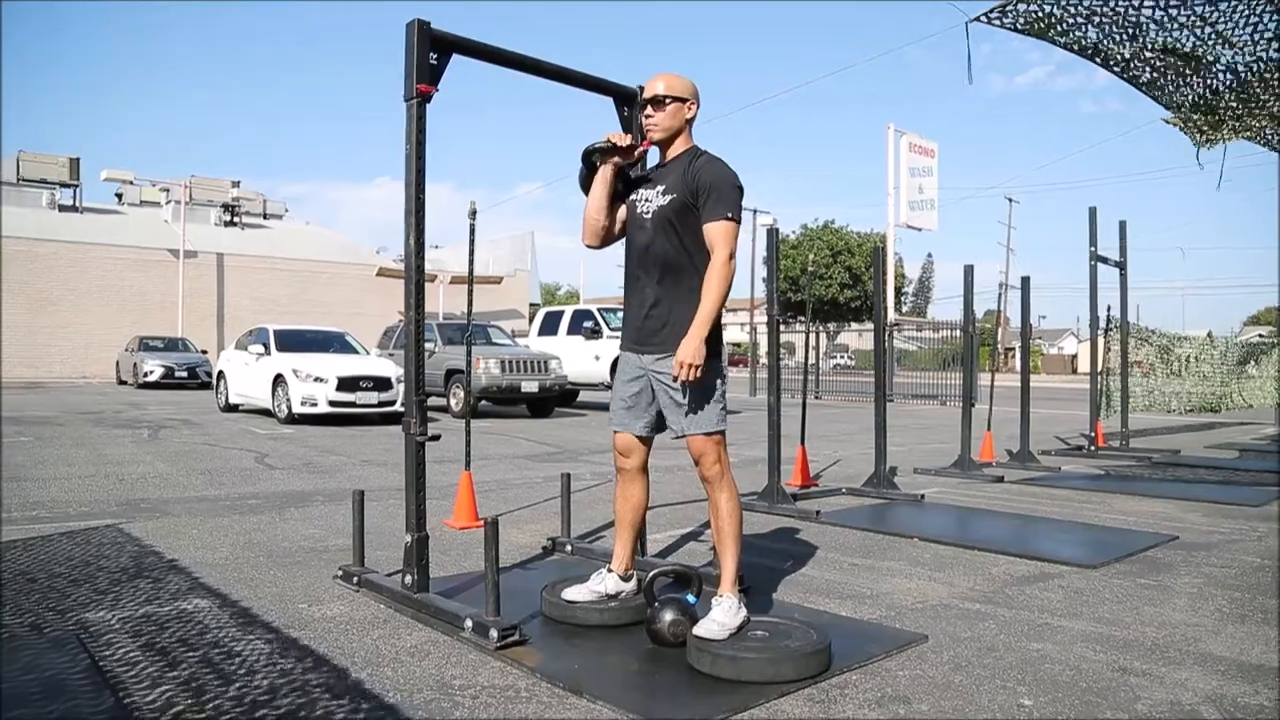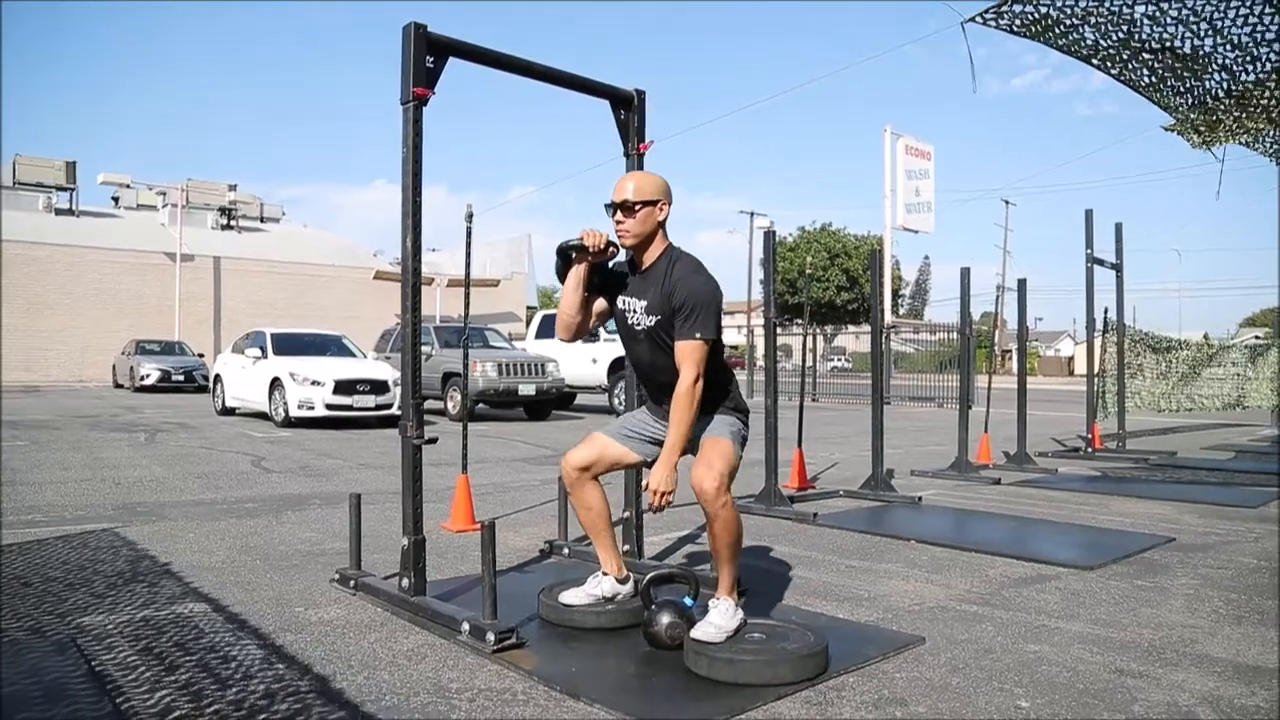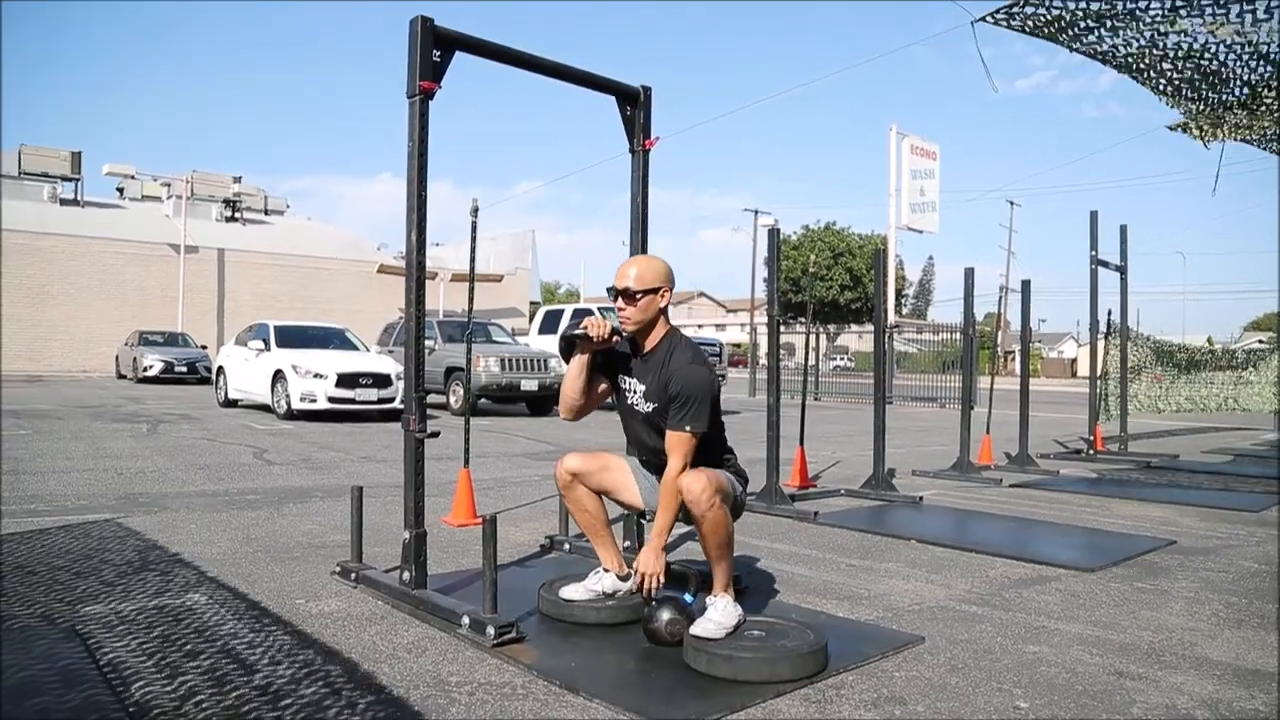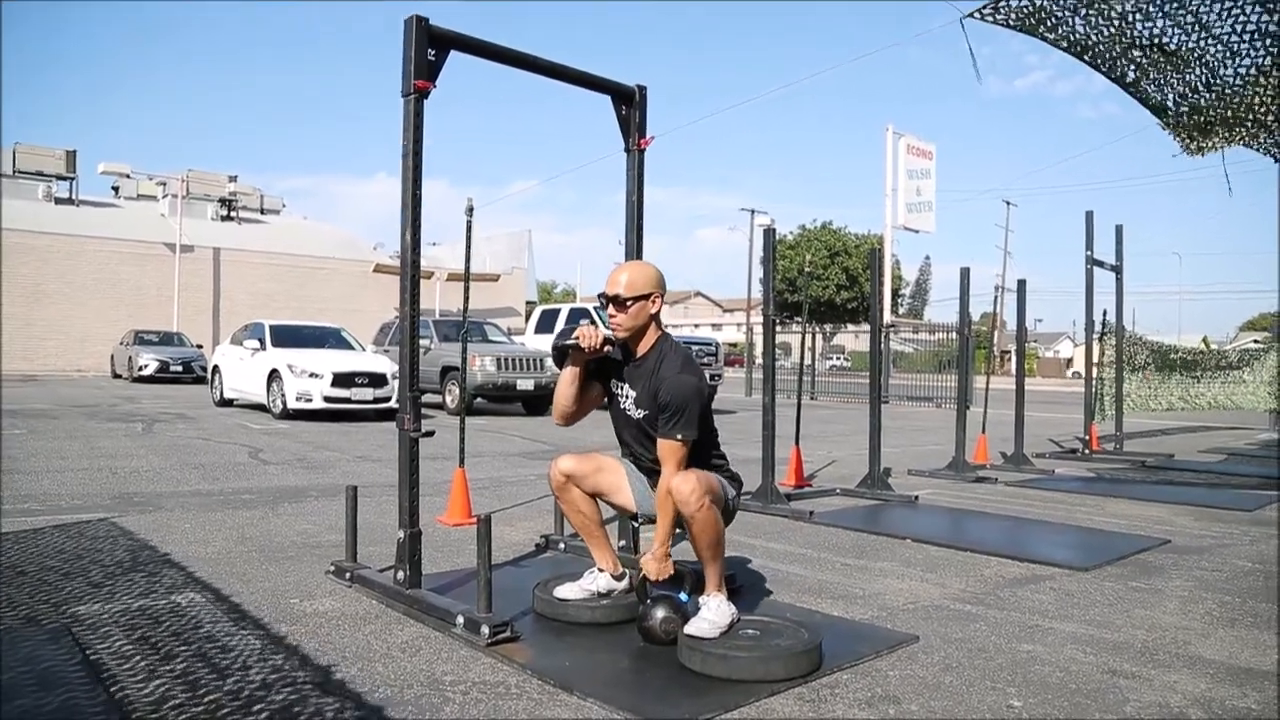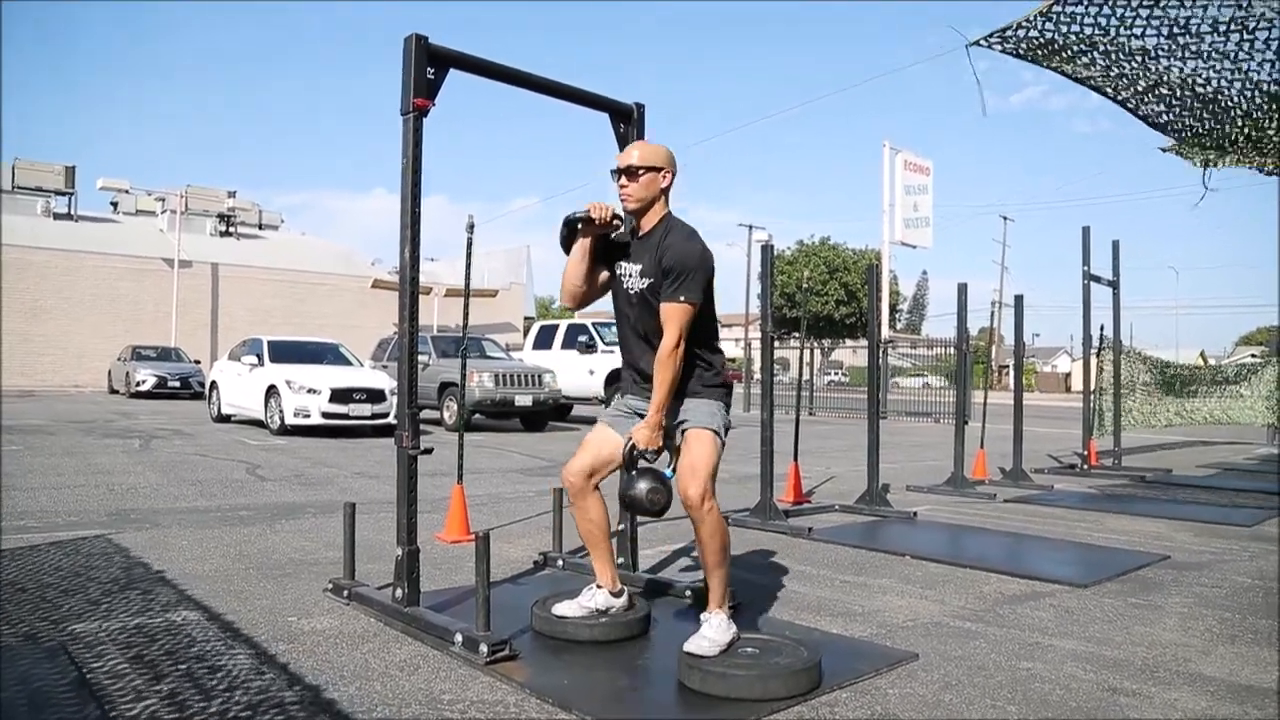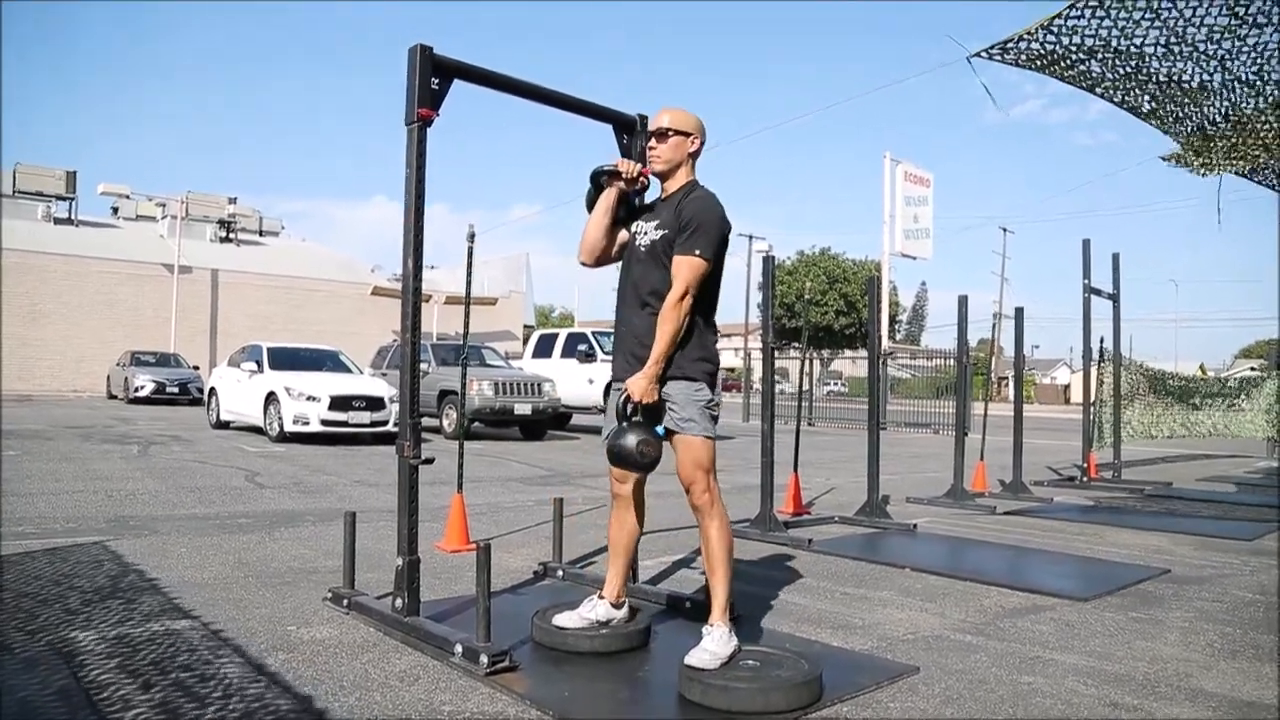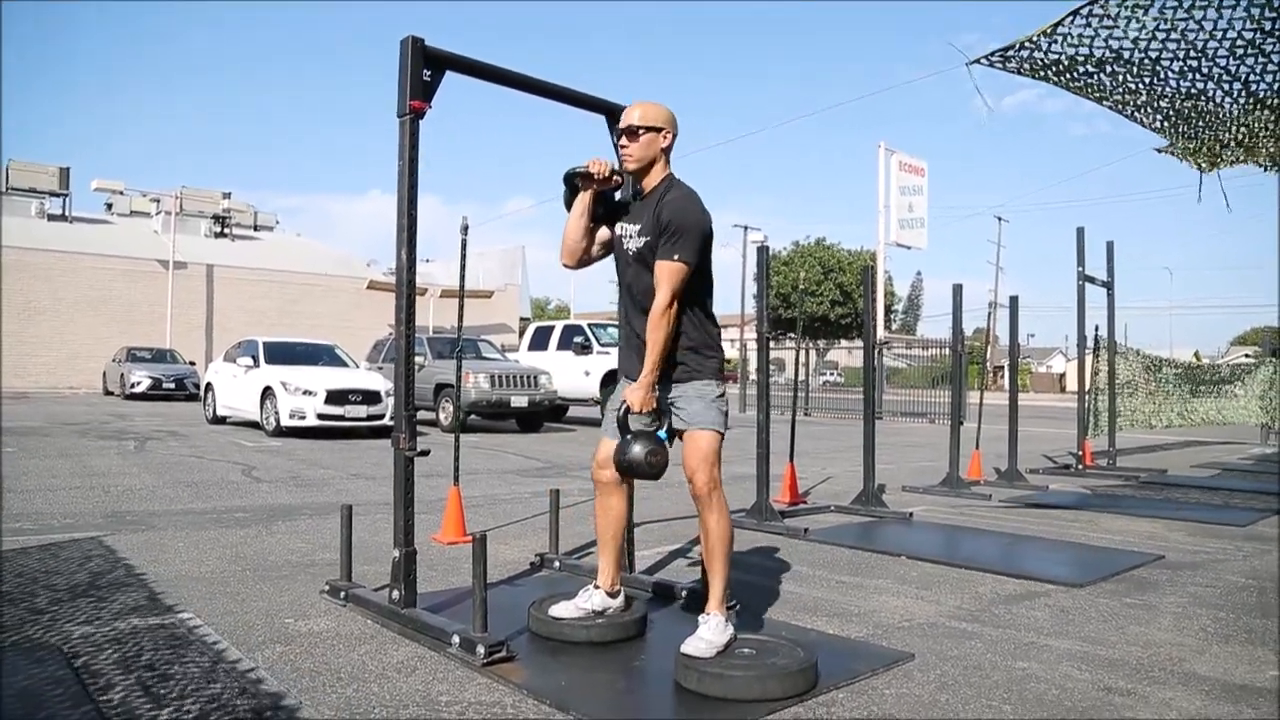
dt=0.7s
person 1, frame 1
left shoulder: (710, 173)
right shoulder: (643, 181)
left elbow: (721, 258)
right elbow: (595, 235)
left wrist: (697, 337)
right wrist: (609, 167)
left hip: (687, 347)
right hip: (636, 347)
left knee: (710, 463)
right knee: (627, 459)
left ankle: (729, 597)
right ankle: (619, 574)
person 1, frame 2
left shoulder: (689, 281)
right shoulder: (620, 276)
left elbow: (691, 380)
right elbow: (568, 330)
left wrist: (667, 462)
right wrist: (581, 265)
left hip: (715, 412)
right hip: (657, 412)
left knee: (708, 482)
right knee: (576, 465)
left ankle: (726, 601)
right ankle: (615, 577)
person 1, frame 3
left shoulder: (688, 368)
right shoulder: (618, 350)
left elbow: (679, 465)
right elbow: (570, 409)
left wrist: (656, 546)
right wrist: (585, 350)
left hip: (714, 482)
left knee: (695, 486)
right knee: (570, 470)
left ankle: (723, 599)
right ankle: (614, 572)
person 1, frame 4
left shoulder: (677, 375)
right shoulder: (611, 355)
left elbow: (673, 474)
right elbow: (564, 415)
left wrist: (660, 550)
right wrist: (576, 360)
left hip: (709, 486)
left knee: (687, 488)
right knee: (564, 470)
left ankle: (716, 598)
right ankle: (610, 572)
person 1, frame 5
left shoulder: (682, 246)
right shoulder: (621, 246)
left elbow: (674, 342)
right elbow: (572, 297)
left wrist: (655, 422)
right wrist: (587, 238)
left hip: (697, 392)
right hip: (639, 389)
left knee: (694, 492)
right knee: (577, 477)
left ankle: (718, 615)
right ankle: (608, 590)
person 1, frame 6
left shoulder: (701, 207)
right shoulder: (644, 214)
left elbow: (681, 296)
right elbow: (590, 254)
left wrist: (652, 371)
right wrist: (613, 191)
left hip: (681, 371)
right hip: (630, 369)
left knee: (700, 491)
right knee: (624, 486)
left ankle: (720, 627)
right ankle: (611, 600)
person 1, frame 7
left shoulder: (681, 207)
right shoulder: (625, 209)
left elbow: (665, 302)
right elbow: (572, 256)
left wrist: (647, 385)
right wrist: (587, 194)
left hip: (691, 370)
right hip: (638, 367)
left knee: (703, 483)
right knee: (605, 470)
left ankle: (716, 616)
right ankle: (606, 590)
